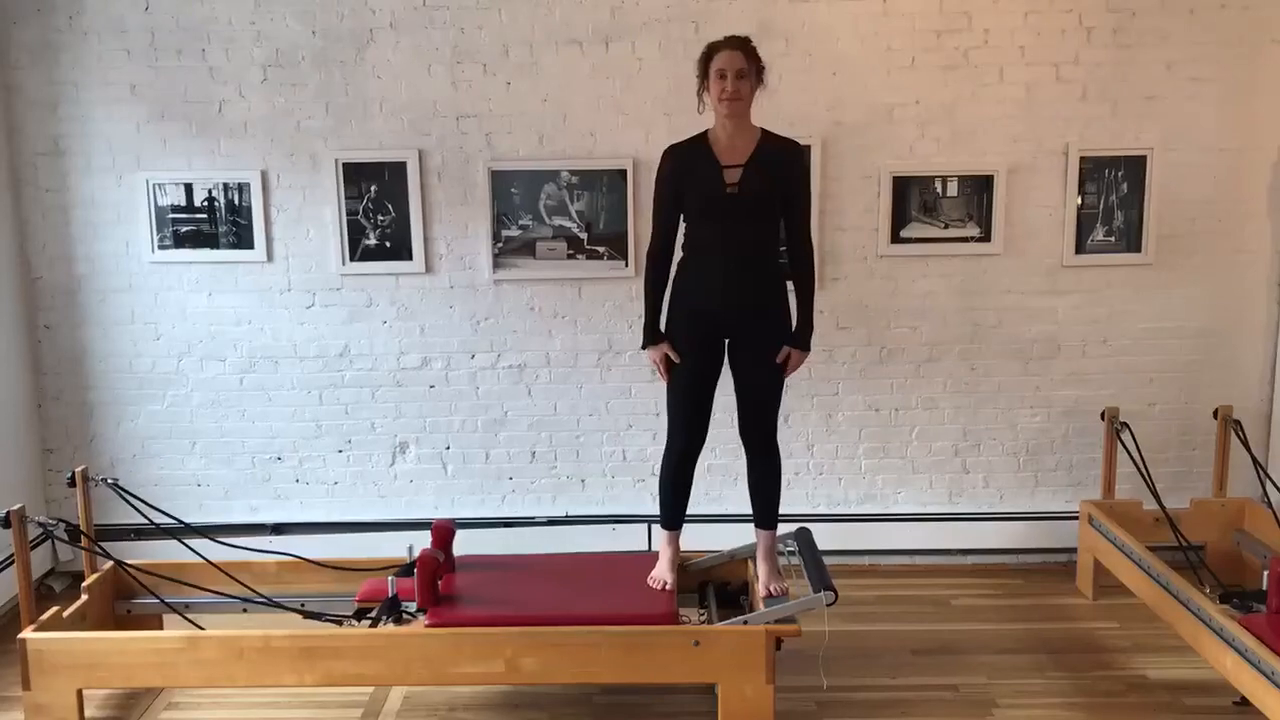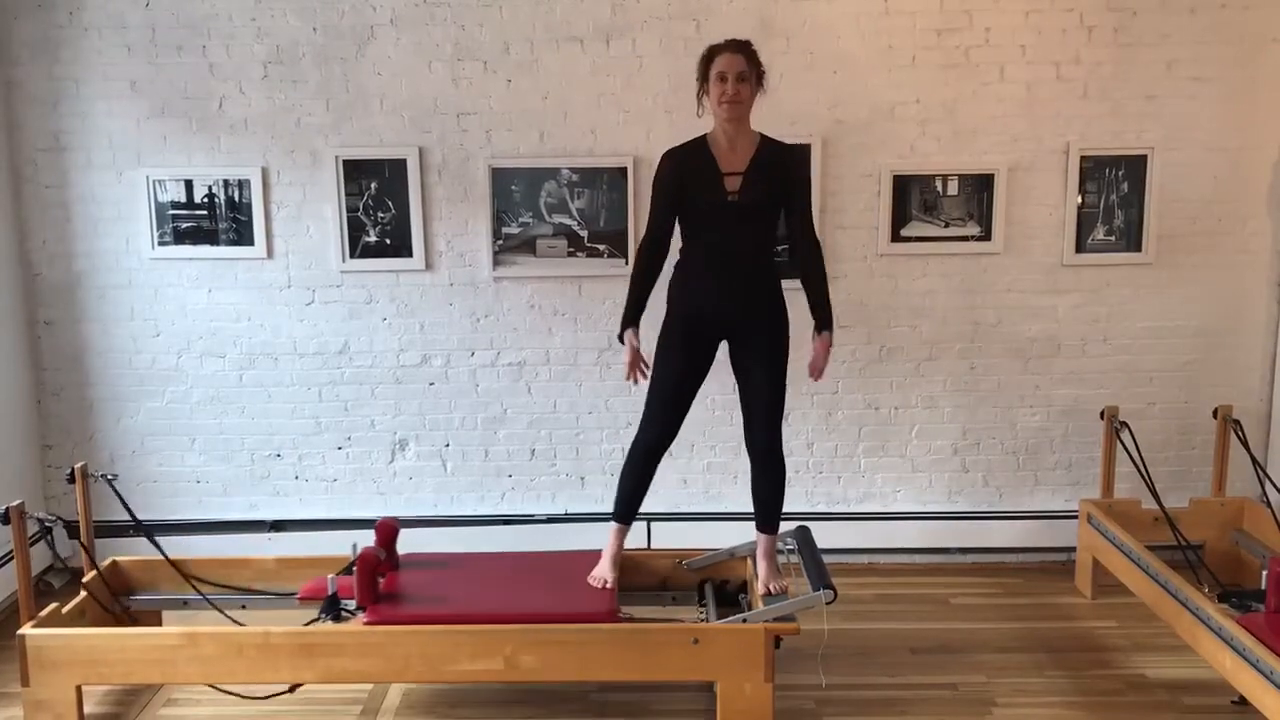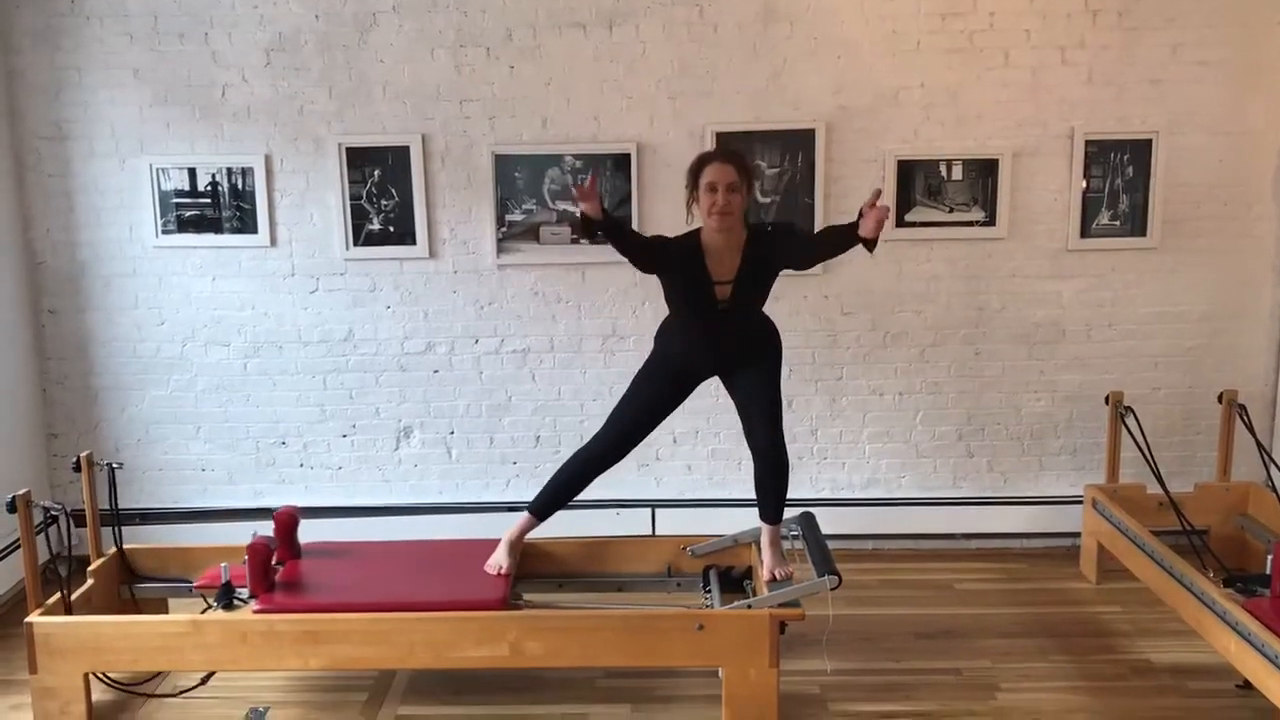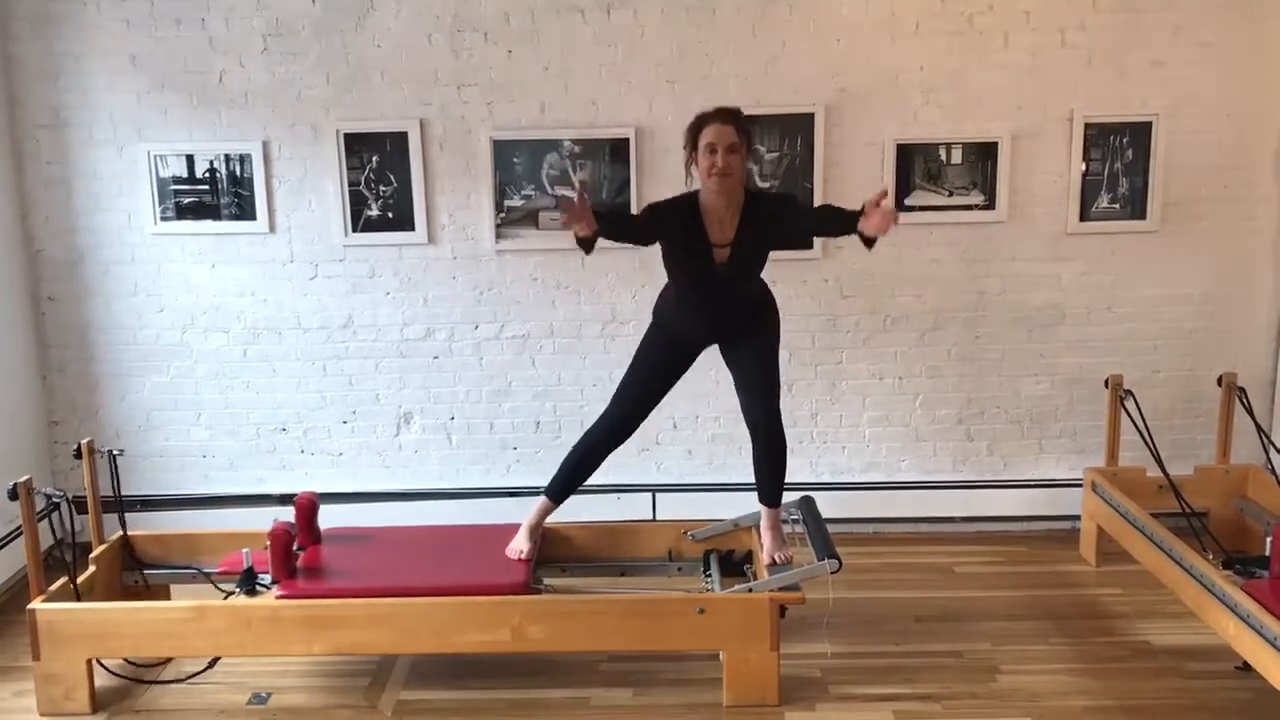
dt=1s
person 1, frame 1
left shoulder: (786, 156)
right shoulder: (680, 158)
left elbow: (800, 246)
right elbow: (660, 246)
left wrist: (803, 330)
right wrist: (651, 330)
left hip: (762, 310)
right hip: (695, 309)
left knee: (760, 435)
right knee: (684, 435)
left ankle: (766, 556)
right ankle: (668, 550)
person 1, frame 2
left shoulder: (785, 161)
right shoulder: (679, 162)
left elbow: (804, 243)
right elbow: (655, 242)
left wrist: (822, 324)
right wrist: (630, 323)
left hip: (760, 314)
right hip: (692, 311)
left knee: (764, 438)
right knee: (655, 430)
left ankle: (766, 556)
right ankle: (614, 546)
person 1, frame 3
left shoulder: (769, 246)
right shoulder: (673, 252)
left elbow: (816, 244)
right elbow: (633, 245)
left wrist: (860, 231)
right wrist: (596, 216)
left hip: (751, 355)
right hip: (680, 356)
left knee: (769, 444)
right knee: (609, 443)
left ankle: (770, 543)
right ankle: (515, 535)
person 1, frame 4
left shoulder: (769, 210)
right shoulder: (672, 215)
left elbow: (817, 218)
right elbow: (629, 228)
left wrist: (860, 222)
right wrist: (590, 229)
left hip: (750, 324)
right hip: (678, 326)
left knee: (765, 422)
right knee: (617, 420)
left ankle: (770, 526)
right ankle: (536, 517)
